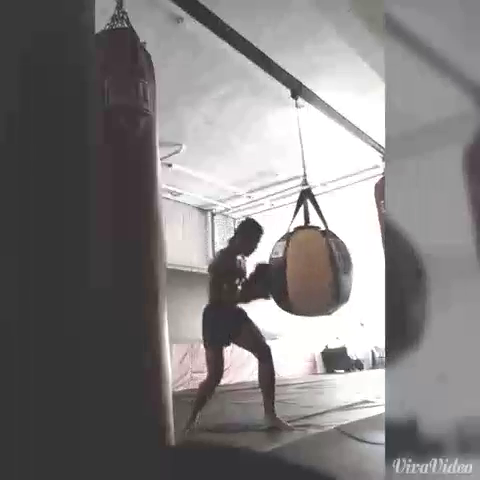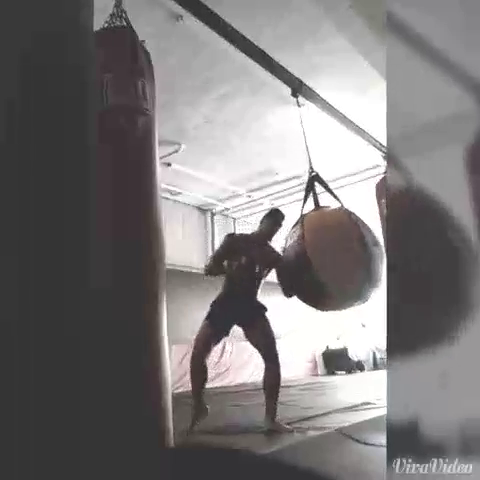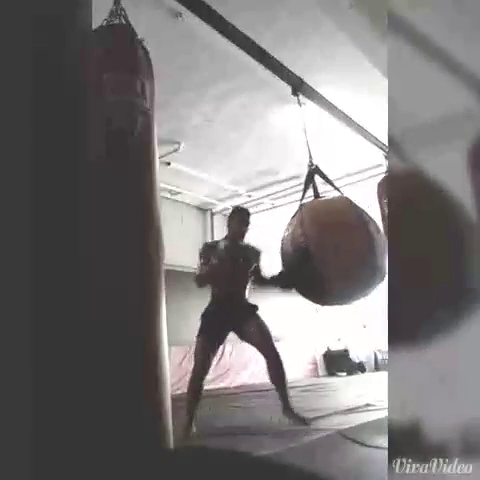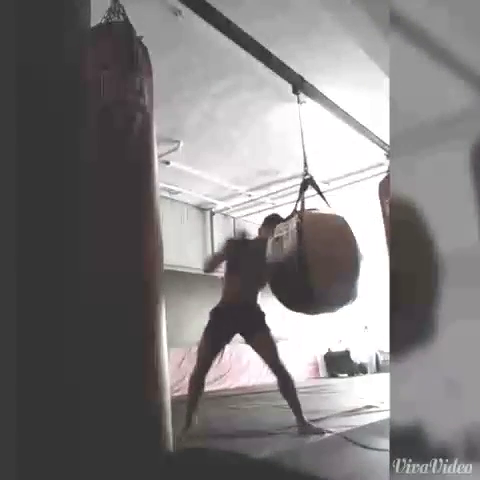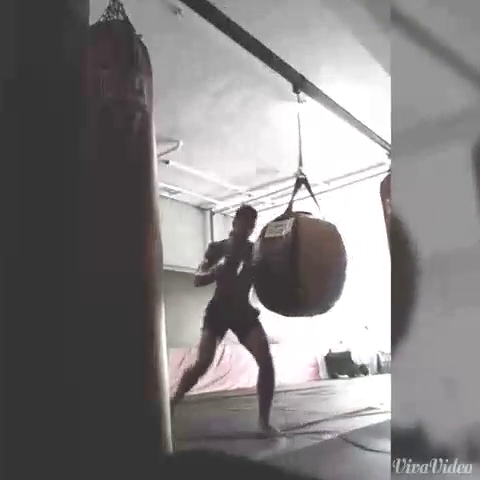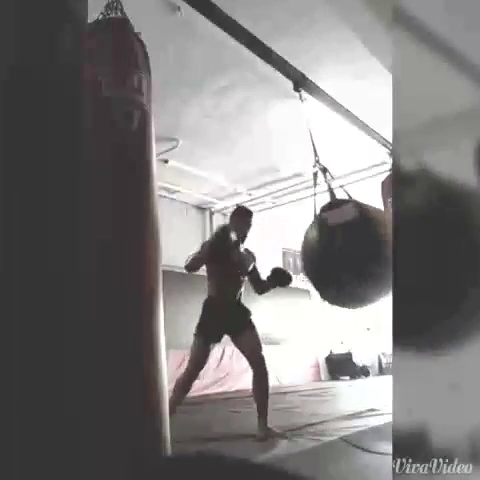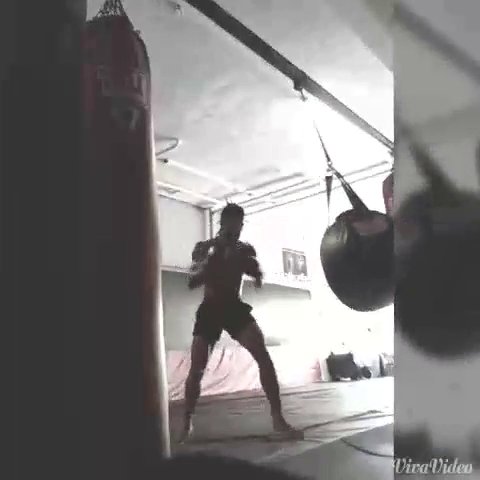
dt=0.5s
person 1, frame 1
left shoulder: (239, 259)
right shoulder: (222, 260)
right elbow: (219, 297)
left wrist: (253, 284)
right wrist: (253, 293)
left hip: (234, 315)
right hip: (215, 317)
left knee: (265, 353)
right knee: (215, 376)
left ankle: (270, 415)
right ankle: (193, 417)
person 1, frame 2
left shoulder: (274, 256)
right shoulder: (234, 241)
left elbow: (288, 292)
right elbow: (209, 269)
right wrist: (231, 267)
left hip: (251, 305)
right hip: (226, 302)
left knee: (272, 358)
right knee: (197, 355)
left ankle: (271, 419)
right ankle: (199, 409)
person 1, frame 3
left shoulder: (251, 252)
right shoulder: (210, 248)
left elbow: (260, 280)
right elbow: (199, 281)
left wrist: (278, 280)
right wrist: (218, 261)
left hip: (241, 309)
right hip: (216, 311)
left knee: (271, 352)
right knee: (199, 370)
left ankle: (287, 407)
right ankle: (189, 424)
person 1, frame 4
left shoulder: (269, 257)
right shoulder: (238, 247)
right elbow: (208, 267)
right wrist: (226, 250)
left hip: (250, 313)
right hip: (225, 313)
left knee: (277, 367)
right knee: (200, 369)
left ankle: (301, 420)
right ankle: (188, 421)
person 1, frame 5
left shoulder: (255, 250)
right shoulder: (217, 249)
right elbow: (198, 280)
right wrist: (220, 268)
left hip: (243, 310)
right hip: (220, 307)
left knee: (266, 361)
right knee: (202, 364)
left ankle: (264, 421)
right ankle: (169, 407)
person 1, frame 6
left shoulder: (248, 256)
right shoulder: (213, 246)
left elbow: (259, 288)
right elbow: (190, 266)
left wrist: (273, 281)
right wrist: (212, 245)
left hip: (237, 310)
right hip: (213, 309)
left knee: (259, 363)
right knee: (193, 369)
left ankle: (263, 425)
person 1, frame 7
left shoulder: (245, 249)
right shoulder: (203, 248)
left elbow: (259, 282)
right elbow: (192, 282)
left wrist: (253, 268)
right wrist: (207, 262)
left hip: (235, 307)
right hip: (210, 309)
left knee: (263, 357)
right knee: (197, 369)
left ankle: (278, 421)
right ankle: (186, 425)
